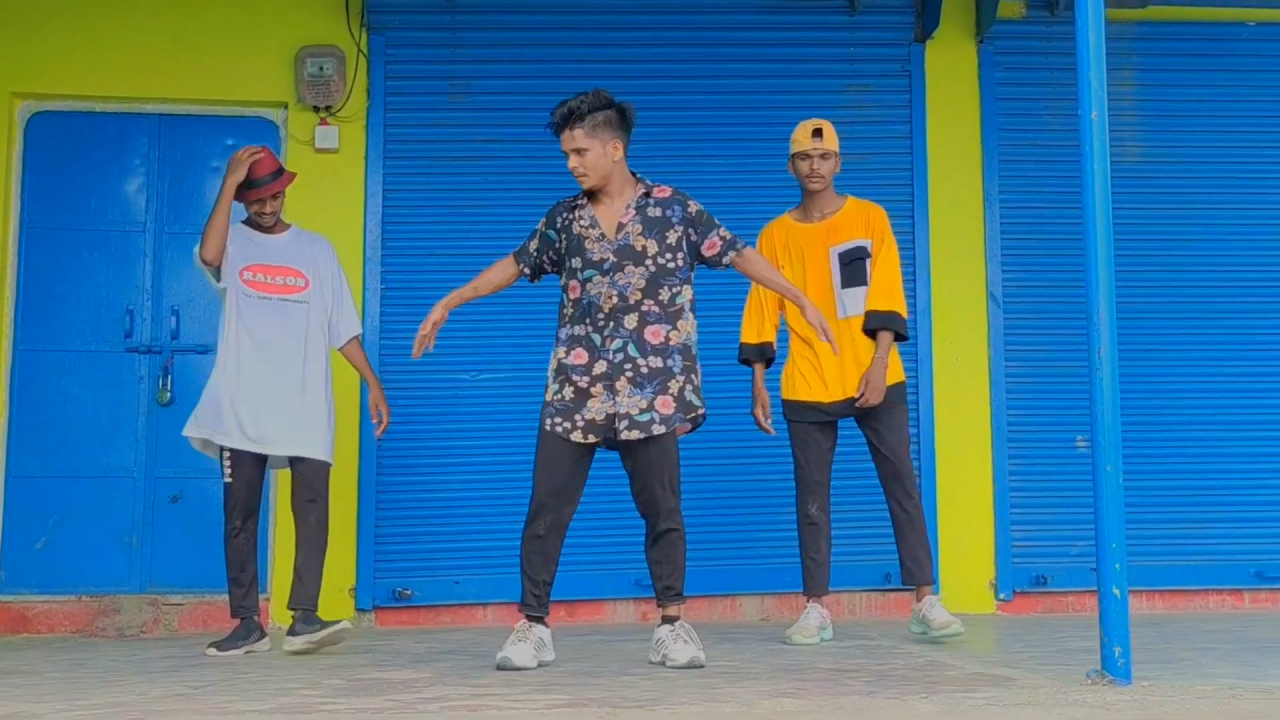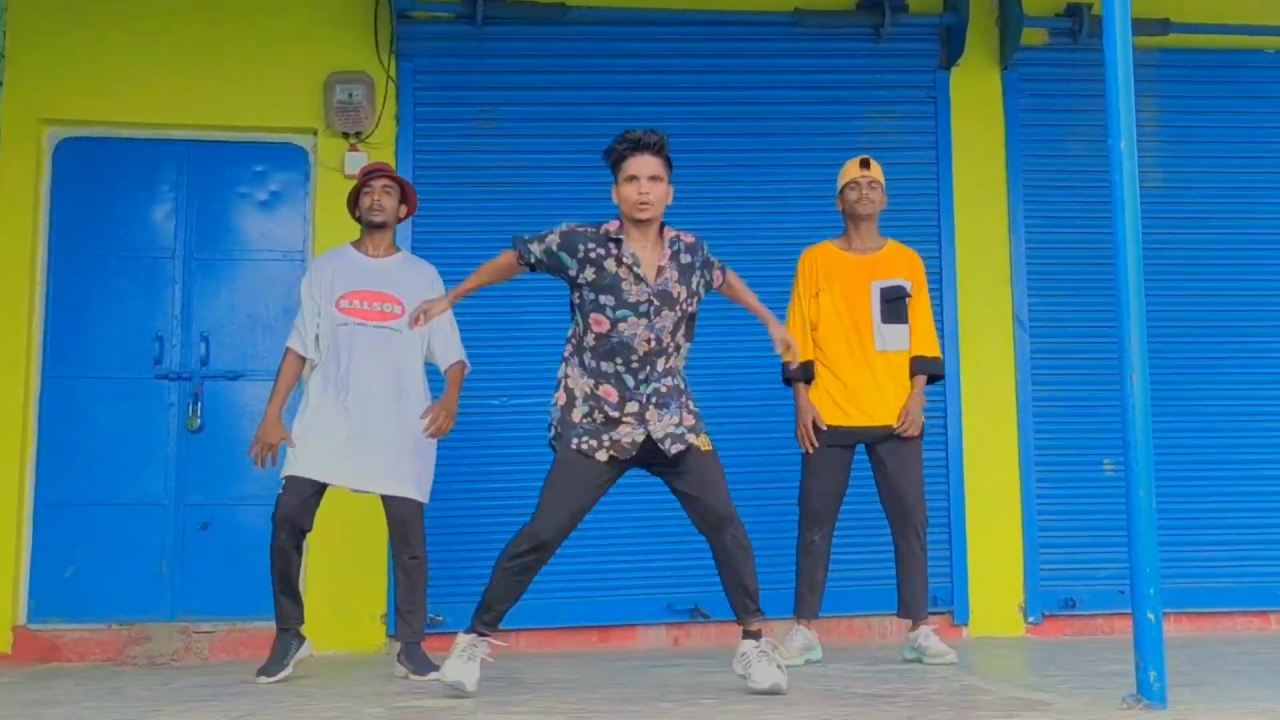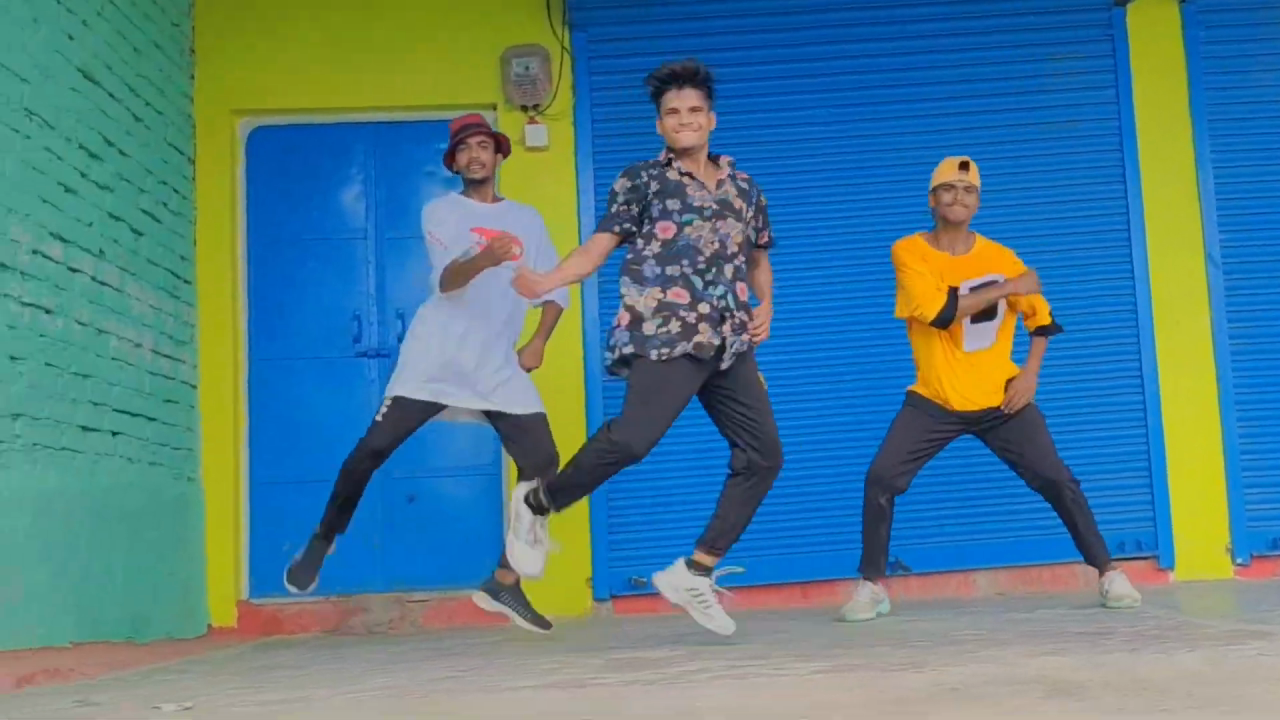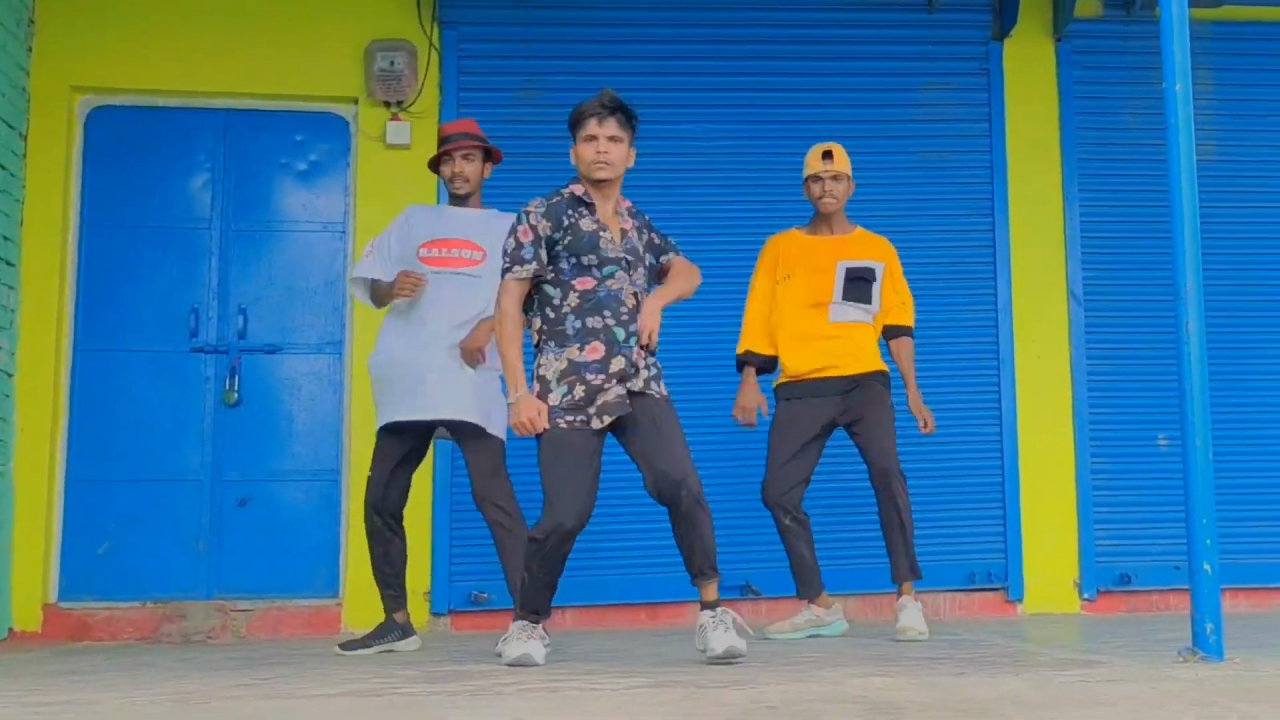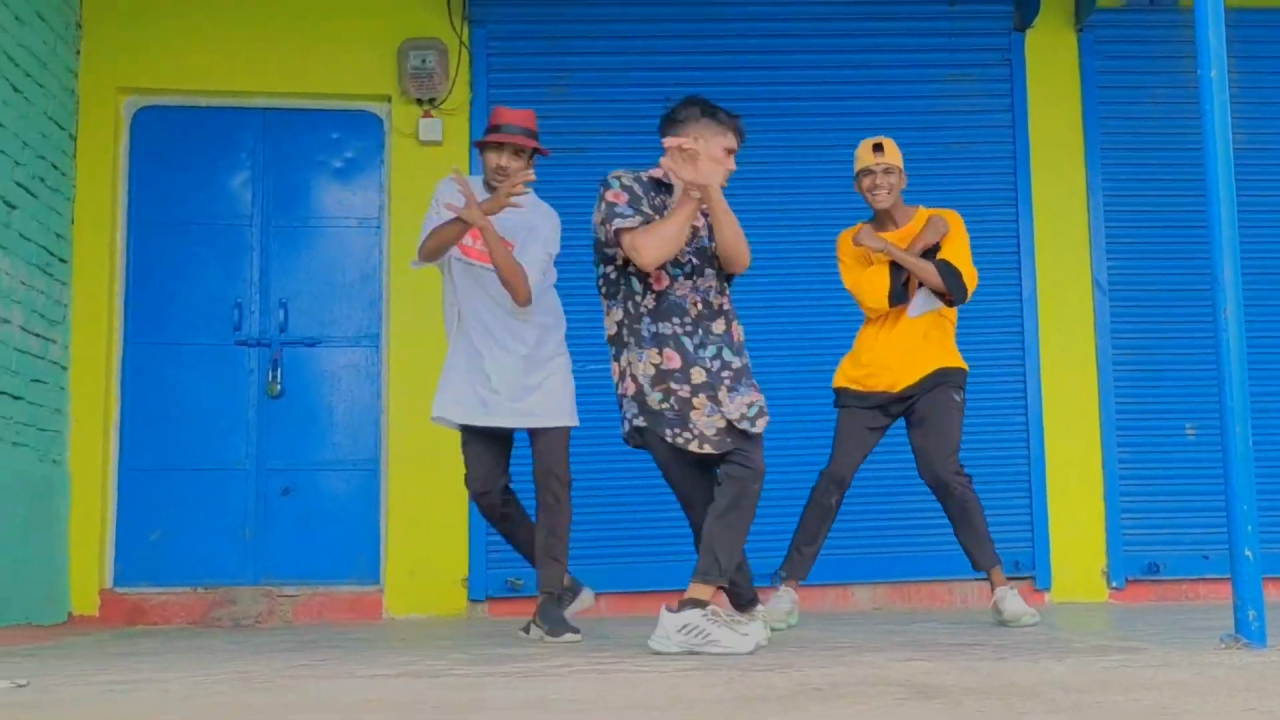
dt=1s
person 1, frame 1
left shoulder: (674, 208)
right shoulder: (563, 217)
left elbow: (738, 254)
right elbow: (517, 264)
left wrist: (802, 301)
right wrist: (446, 304)
left hip: (648, 386)
right hip: (574, 387)
left knee: (661, 509)
right knee: (546, 508)
left ankle: (671, 625)
right ankle: (533, 626)
person 1, frame 2
left shoulder: (687, 251)
right shoulder: (580, 243)
left elbow: (721, 278)
right elbow: (516, 259)
left wrist: (771, 321)
right wrist: (449, 298)
left hip: (669, 417)
right hip: (595, 420)
left knee: (722, 520)
right knee: (545, 533)
left ankle: (753, 642)
right ankle: (476, 639)
person 1, frame 3
left shoulder: (746, 187)
right shoulder: (645, 180)
left elbow: (759, 259)
right elbow: (600, 243)
left wrist: (764, 305)
right wrist: (550, 280)
left hip: (730, 344)
right hip: (668, 337)
left knee: (763, 456)
right knee: (632, 439)
left ankle: (694, 573)
right ankle: (537, 504)
person 1, frame 4
left shoulder: (636, 224)
right shoulder: (546, 214)
left elbow: (687, 271)
right elbow: (509, 302)
left wrist: (656, 301)
right wrist: (519, 390)
left hip: (637, 379)
right hip: (569, 390)
left knee: (680, 485)
right knee: (565, 517)
left ankle: (714, 612)
right ankle: (528, 623)
person 1, frame 5
left shoulder: (712, 206)
right shoulder: (625, 188)
left elbow: (737, 262)
right elbow: (647, 255)
left wrist: (712, 196)
right wrist: (690, 197)
left hip: (716, 368)
right hip: (653, 376)
left knee: (746, 473)
right knee: (705, 506)
left ankle: (690, 612)
right ankle: (743, 609)
person 2, frame 1
left shoulder: (317, 248)
right shoulder: (229, 241)
left elbow: (343, 326)
right elbow: (207, 257)
left wrist: (372, 384)
right wrist: (228, 185)
left hip: (306, 406)
right hip: (242, 404)
left knee: (311, 504)
right knee: (240, 512)
left ankle: (304, 617)
right ankle: (248, 622)
person 2, frame 2
left shoulder: (424, 276)
right shoulder: (325, 269)
left elbow: (451, 351)
right elbow: (299, 347)
left wrist: (450, 396)
right wrist: (272, 413)
left hip: (400, 429)
right hip: (326, 423)
left knee: (410, 537)
right knee: (288, 520)
left ankle: (411, 647)
right ankle: (289, 635)
person 2, frame 3
left shoulder: (528, 219)
right shoulder: (441, 210)
left elbow: (554, 293)
right elbow: (447, 280)
left wrist: (539, 341)
right wrist: (485, 259)
left hip: (500, 367)
right hip: (436, 354)
left knee: (540, 462)
right knee: (374, 446)
left ankle: (505, 583)
right ankle: (324, 539)
person 2, frame 4
left shoulder: (507, 227)
right shoulder: (411, 220)
right elbow: (369, 285)
left wrist: (487, 326)
right wrist: (392, 288)
left hip: (470, 381)
right hip: (408, 383)
left knee: (492, 493)
right knee: (381, 502)
right ankle: (396, 620)
person 2, frame 5
left shoulder: (541, 219)
right shoulder: (453, 194)
left elbow: (523, 295)
right elbow: (427, 253)
left wrist: (481, 224)
right wrist: (471, 214)
left hip: (539, 367)
right hip: (476, 371)
left knee: (552, 476)
right knee: (486, 487)
left ankle: (550, 603)
right ankle: (560, 582)
person 3, frame 1
left shoulder: (870, 217)
right shoulder: (775, 235)
left elbow: (887, 296)
right elbow: (762, 313)
left wrist: (880, 362)
right wrist: (758, 384)
left hip: (874, 377)
right hip: (807, 386)
left knee: (902, 481)
right knee: (811, 494)
left ankle: (925, 600)
right ankle: (816, 608)
person 3, frame 2
left shoulder: (908, 261)
right shoulder: (815, 260)
left elbow: (921, 337)
right elbow: (799, 337)
left wrist: (917, 398)
right wrist: (802, 401)
left hip: (892, 413)
right hip: (830, 414)
left knee: (909, 515)
right knee: (816, 519)
left ankle: (919, 630)
right ankle: (805, 629)
person 3, frame 3
left shoulder: (1000, 258)
right shoulder: (909, 252)
left elbow: (1041, 318)
right elbow: (942, 312)
left wrist: (1030, 376)
right wrist: (1006, 290)
left hip: (1000, 397)
right hip: (935, 402)
left knee: (1057, 481)
right knee: (882, 479)
left ankle: (1108, 572)
right ankle: (872, 584)
person 3, frame 4
left shoulder: (879, 250)
right shoulder: (780, 249)
left elbow: (897, 327)
right elbow: (760, 322)
left wrist: (914, 394)
right wrist: (748, 381)
left hip: (864, 382)
right hip: (802, 390)
left knee: (886, 472)
right knee: (778, 493)
left ankle: (907, 596)
right ankle: (819, 608)
person 3, frame 5
left shoulder: (945, 224)
right shoulder: (852, 243)
left elbow: (955, 289)
right elbow: (881, 300)
left wrist: (892, 250)
right wrist: (918, 246)
left hip: (933, 373)
right hip: (869, 380)
left knee: (943, 472)
right knee: (834, 478)
left ankle: (1001, 588)
right ankle: (787, 587)
